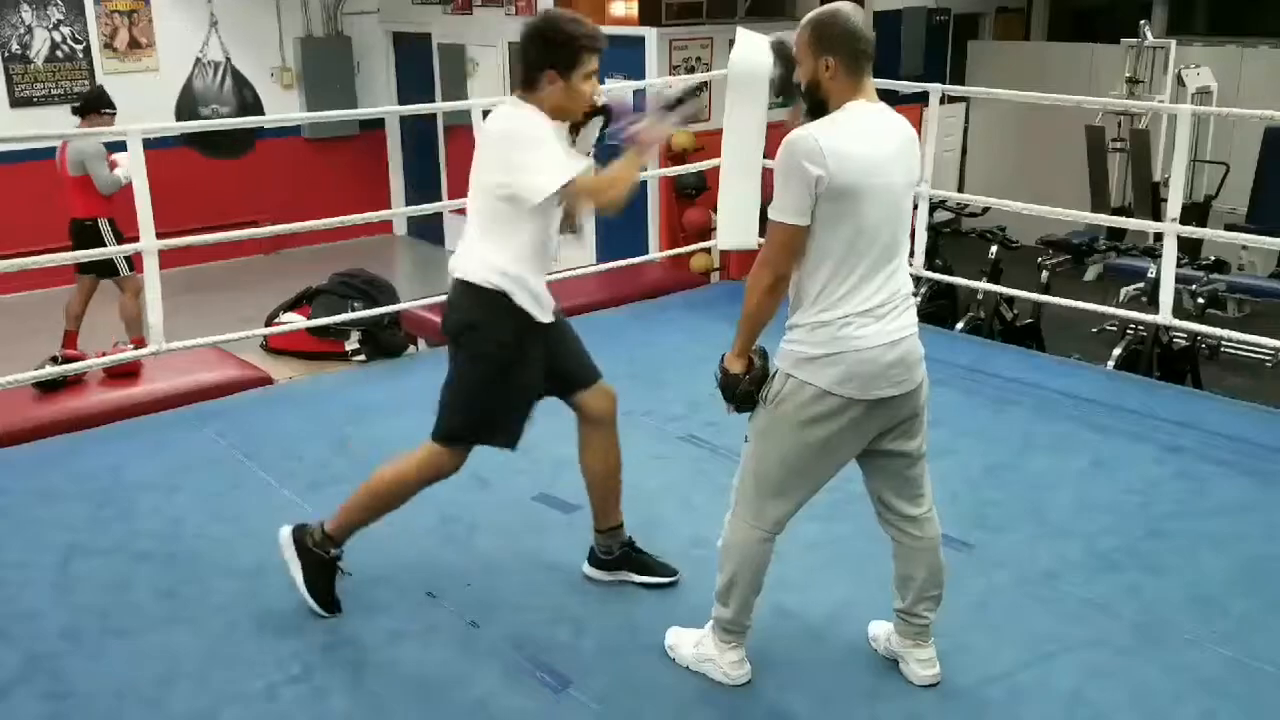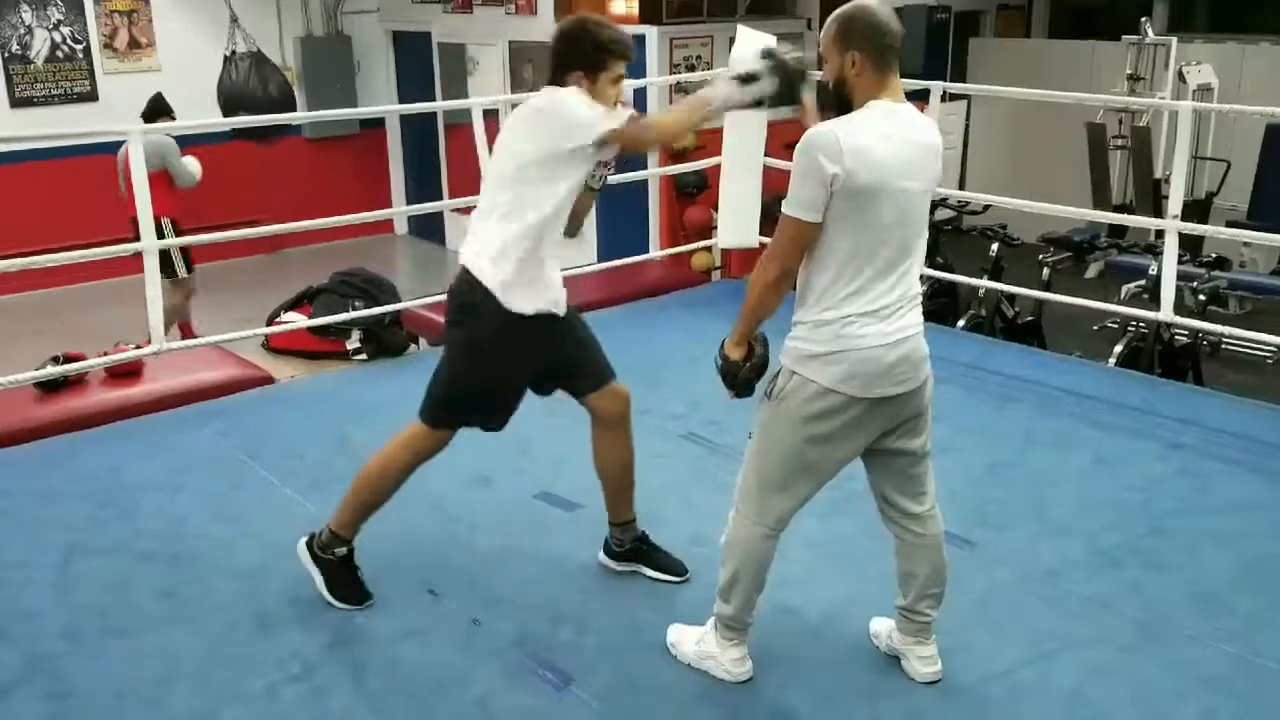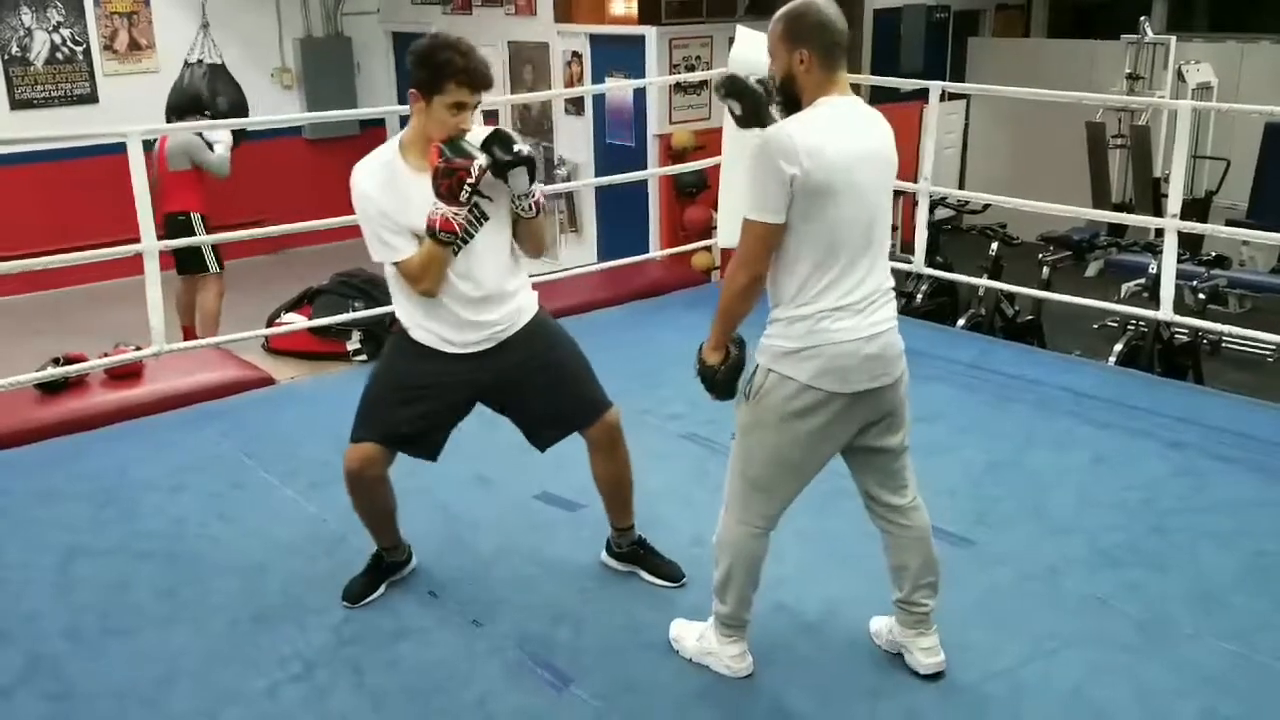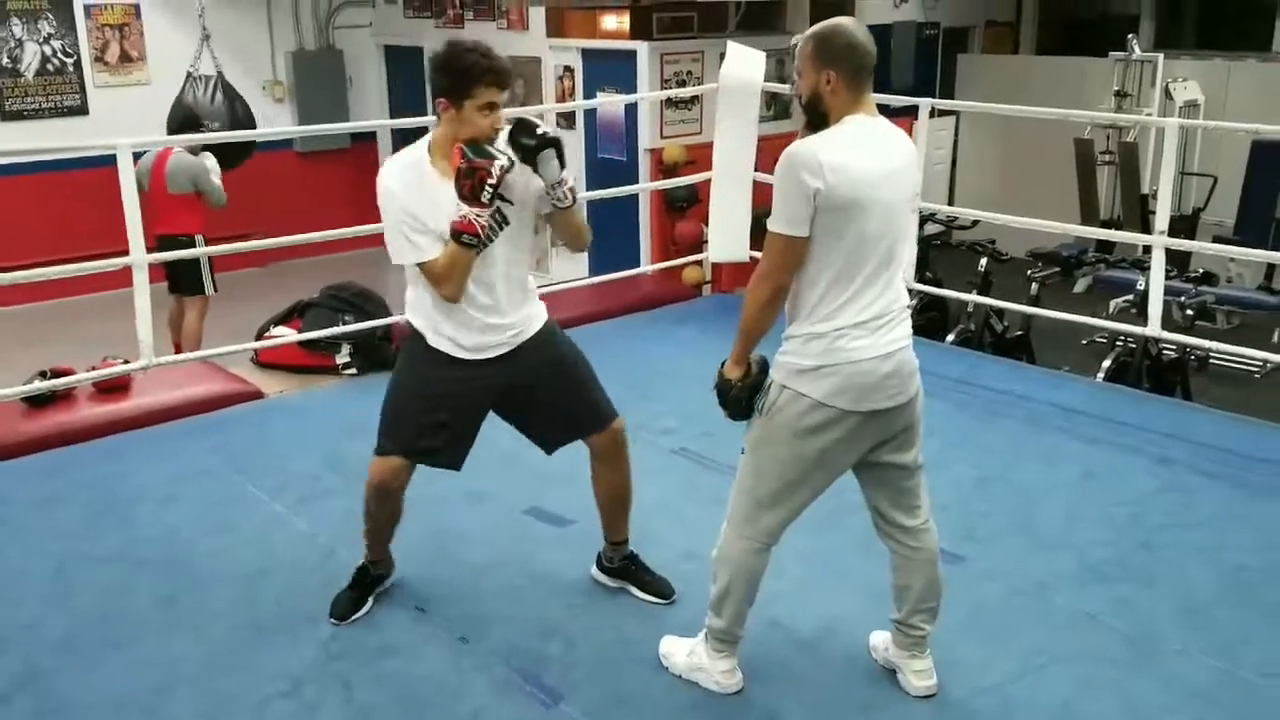
dt=0.7s
person 1, frame 1
left shoulder: (808, 145)
right shoulder: (903, 133)
left elbow: (773, 271)
left wrist: (740, 352)
left hip: (825, 368)
right hip: (901, 358)
left knee: (755, 511)
right knee: (910, 508)
left ankle: (725, 646)
right ankle: (916, 643)
person 1, frame 2
left shoulder: (827, 143)
right shoulder: (927, 137)
left elbow: (780, 263)
left wrist: (740, 339)
left hip: (829, 366)
right hip: (906, 359)
left knee: (758, 508)
right knee: (914, 506)
left ankle: (726, 643)
right ankle: (917, 640)
person 1, frame 3
left shoulder: (784, 142)
right shoulder: (877, 126)
left elbow: (751, 264)
left wrist: (718, 342)
right wrist: (765, 121)
left hip: (805, 363)
right hip: (880, 352)
left knee: (748, 508)
right knee: (897, 498)
left ankle: (727, 641)
right ankle: (919, 634)
person 1, frame 4
left shoulder: (807, 158)
right shoulder: (902, 146)
left elbow: (773, 278)
left wrist: (739, 358)
right wrist: (814, 118)
left hip: (821, 380)
right hip: (895, 372)
left knee: (750, 522)
right knee: (907, 519)
left ankle: (717, 655)
right ankle: (913, 654)
person 2, frame 1
left shoulder: (534, 126)
right shoulder: (522, 130)
left elbow: (575, 195)
right elbow: (606, 198)
right wrist: (648, 137)
left hip: (525, 305)
right hip: (489, 308)
left knee: (600, 406)
right knee: (445, 456)
left ankle: (610, 547)
right ankle: (318, 541)
person 2, frame 2
left shoulder: (565, 128)
right shoulder: (551, 108)
right elbow: (649, 134)
left wrist: (594, 169)
right wrist: (726, 92)
left hip: (535, 300)
right hip: (493, 301)
left knee: (612, 404)
right knee: (433, 432)
left ankle: (623, 540)
right ankle: (330, 543)
person 2, frame 3
left shoulder: (489, 148)
right shoulder: (373, 177)
left elbow: (536, 248)
right elbow: (424, 283)
left wrist: (522, 187)
right wrist: (451, 208)
left hip: (516, 327)
right hip: (430, 345)
left knee: (605, 426)
right knee: (361, 462)
left ankle: (625, 544)
right ankle: (393, 554)
person 2, frame 4
left shoulder: (519, 150)
right shoulder: (402, 177)
left elbow: (578, 239)
right elbow: (445, 284)
left wrist: (553, 172)
right wrist: (475, 209)
left hip: (526, 333)
right hip: (445, 343)
left knee: (609, 437)
right knee: (388, 472)
left ankle: (617, 558)
right ankle: (374, 567)
person 3, frame 1
left shoulder: (67, 144)
right shoulder: (91, 146)
right elbow: (105, 186)
left wrist: (110, 166)
right wrist: (124, 172)
left hip: (80, 223)
right hip: (97, 224)
left knee: (85, 285)
right knee: (131, 286)
left ankle: (68, 347)
right ankle: (137, 347)
person 3, frame 2
left shoulder: (126, 149)
right shoulder: (163, 143)
left elbow: (126, 187)
right elbow: (185, 182)
right wrist: (192, 171)
left hip: (141, 222)
right hip: (160, 223)
left knee: (177, 283)
right knee: (183, 286)
left ankle: (188, 337)
person 3, frame 3
left shoulder: (162, 143)
right shoulder: (188, 140)
right elbow: (221, 169)
right wrist: (222, 145)
left hip: (171, 219)
right hip: (189, 218)
left knee: (188, 281)
right knee: (213, 284)
left ankle: (189, 338)
person 3, frame 4
left shoulder: (147, 160)
right shoulder: (192, 164)
left elbow: (137, 188)
right elbow: (220, 200)
right wrist: (213, 175)
left hip: (163, 240)
right hip: (188, 240)
left knee: (179, 300)
right knee: (196, 306)
left ankle: (180, 354)
